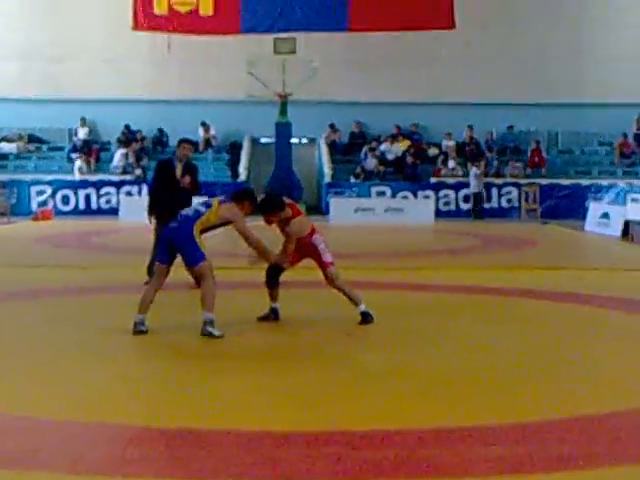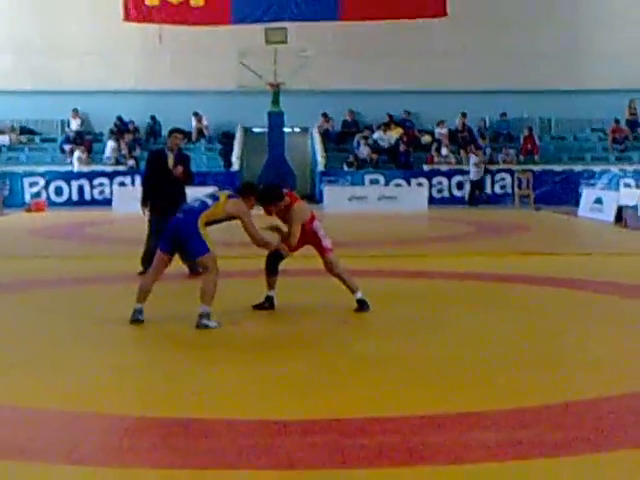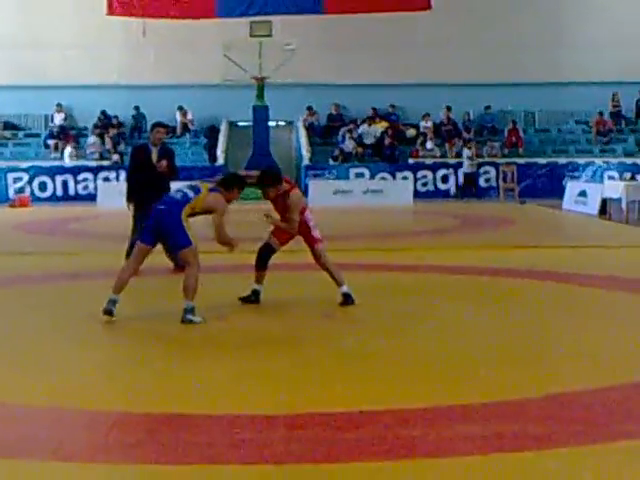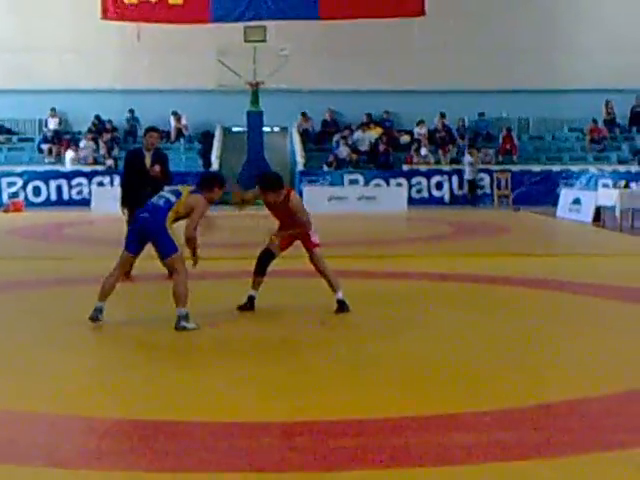
dt=0.2s
person 1, frame 1
left shoulder: (219, 204)
right shoulder: (233, 210)
right elbow: (251, 240)
right wrist: (268, 255)
left hip: (170, 230)
right hip: (186, 233)
left knee: (156, 281)
right knee: (207, 278)
left ankle: (139, 323)
right ankle: (208, 324)
person 1, frame 2
left shoulder: (223, 196)
right shoulder: (240, 207)
right elbow: (256, 239)
right wrist: (273, 245)
left hip: (176, 221)
right hip: (191, 225)
left knee: (155, 270)
right knee: (211, 270)
left ankle: (137, 312)
right ankle: (204, 317)
person 1, frame 3
left shoulder: (204, 186)
right shoulder: (220, 201)
right elbow: (220, 237)
right wrist: (232, 243)
left hip: (157, 212)
right hip: (173, 218)
left knee: (133, 262)
right knee: (192, 265)
left ankle: (112, 302)
right ankle: (188, 312)
person 1, frame 4
left shoulder: (183, 190)
right shoulder: (201, 202)
right elbow: (189, 234)
right wrist: (194, 252)
left hip: (140, 218)
right hip: (157, 224)
left knee: (120, 269)
right knee: (180, 271)
left ankle: (98, 309)
right ankle: (182, 318)
person 2, frame 1
left shoulder: (192, 168)
right shoulder: (163, 165)
left elbow: (196, 190)
right elbow: (155, 187)
left wrist: (190, 185)
right wrist: (152, 210)
right hip: (164, 212)
right ankle: (153, 276)
person 2, frame 2
left shoulder: (185, 158)
right shoulder: (155, 155)
left elbow: (190, 179)
right elbow: (147, 178)
left wrist: (182, 174)
right wrist: (145, 201)
left hip: (177, 203)
right hip: (158, 203)
right knee: (154, 236)
left ankle: (193, 267)
right ankle: (146, 267)
person 2, frame 3
left shoulder: (168, 152)
right shoulder: (138, 150)
left elbow: (174, 174)
right elbow: (131, 173)
left wrist: (166, 169)
right wrist: (130, 196)
left hip: (162, 197)
right hip: (142, 198)
right knee: (138, 231)
left ankle: (177, 262)
person 2, frame 4
left shoulder: (162, 157)
right shoulder: (132, 155)
left elbow: (168, 179)
right elbow: (126, 179)
left wrist: (160, 174)
right wrist: (124, 202)
right hip: (136, 202)
person 3, frame 1
left shoulder: (292, 227)
right shoulder: (282, 203)
left elbow: (285, 256)
right elbow: (267, 202)
left hip: (314, 245)
right hip: (298, 245)
left knee: (334, 281)
right knee: (272, 271)
left ankle: (364, 312)
right ankle: (274, 311)
person 3, frame 2
left shoulder: (295, 210)
right shoulder: (280, 195)
left elbow: (292, 242)
left wrist: (278, 230)
left hip: (313, 232)
right hip: (297, 232)
left knee: (333, 268)
right knee: (272, 259)
left ankle: (360, 300)
right ankle: (269, 300)
person 3, frame 3
left shoulder: (293, 197)
right shoulder: (271, 180)
left elbow: (293, 229)
left wrist: (273, 221)
left hip: (303, 223)
right hip: (286, 221)
left knee: (321, 259)
right knee: (263, 252)
left ankle: (346, 293)
right ankle: (255, 293)
person 3, frame 4
left shoulder: (293, 200)
right shoulder: (263, 191)
left elbow: (307, 226)
right elbow: (244, 199)
left wrist: (283, 235)
right wrist: (240, 199)
left hip: (303, 228)
right hip: (285, 229)
left knee: (319, 263)
right knee: (263, 258)
left ankle: (340, 300)
right ankle: (251, 300)
